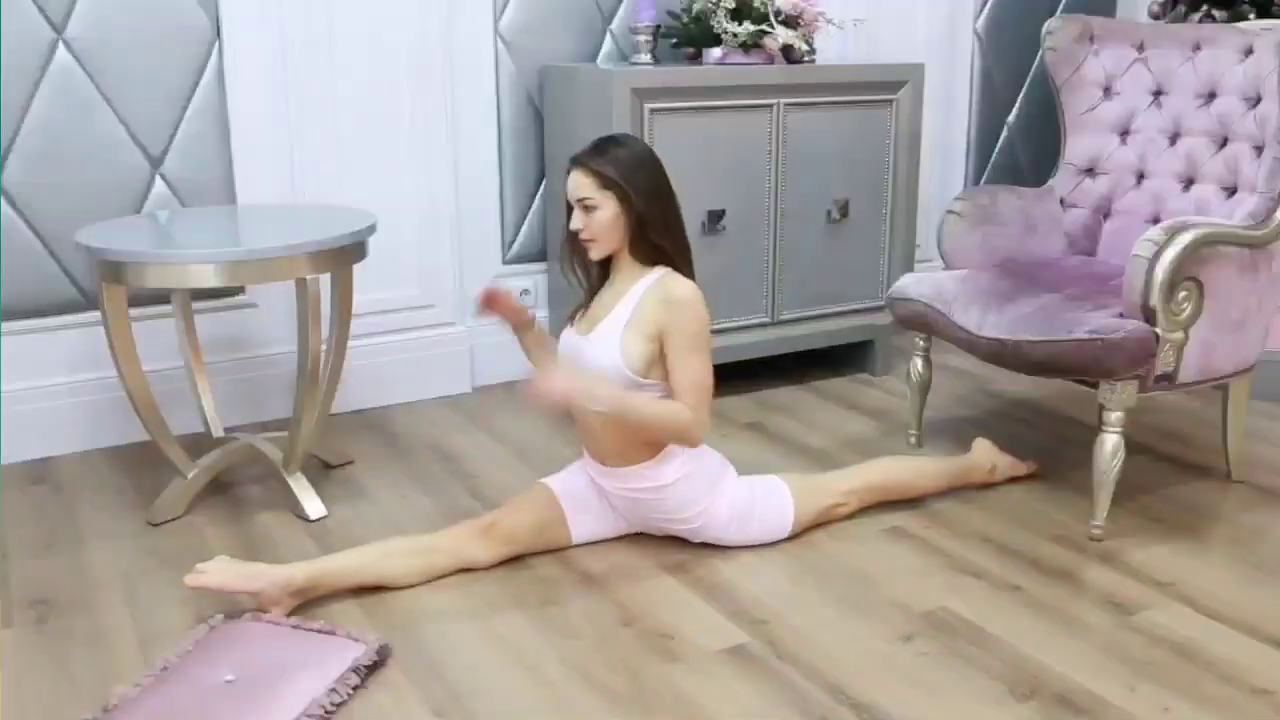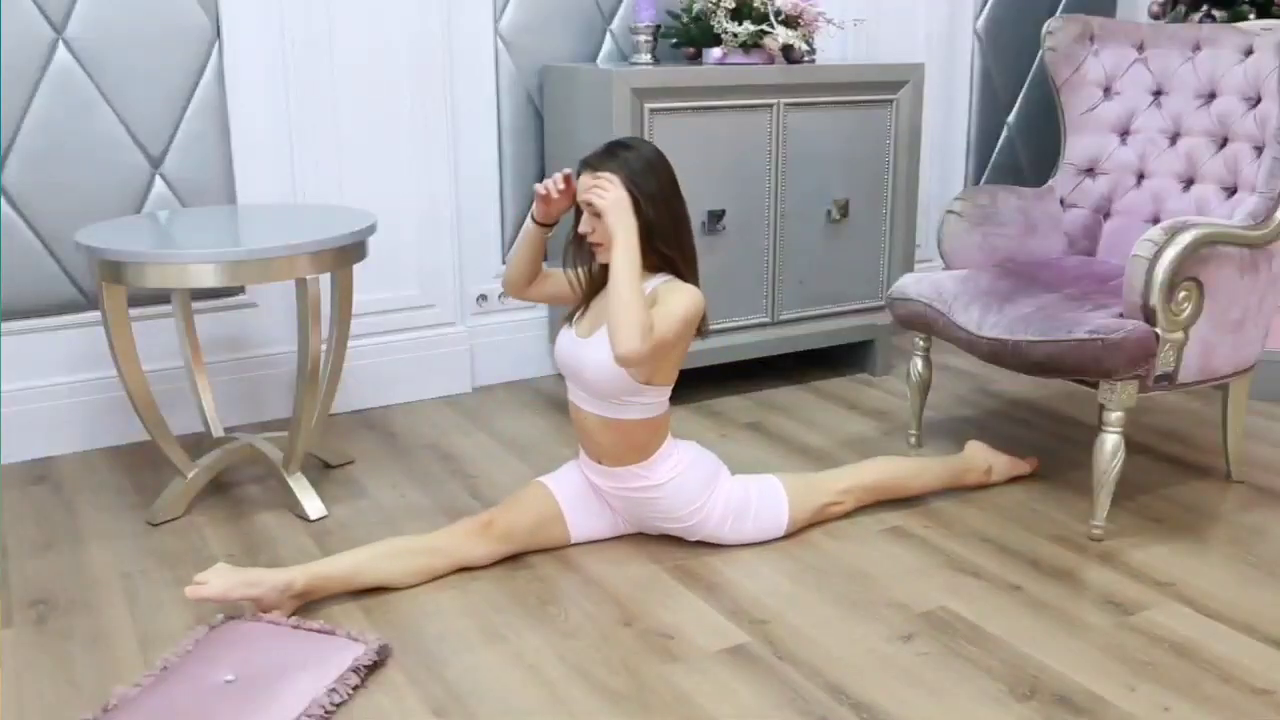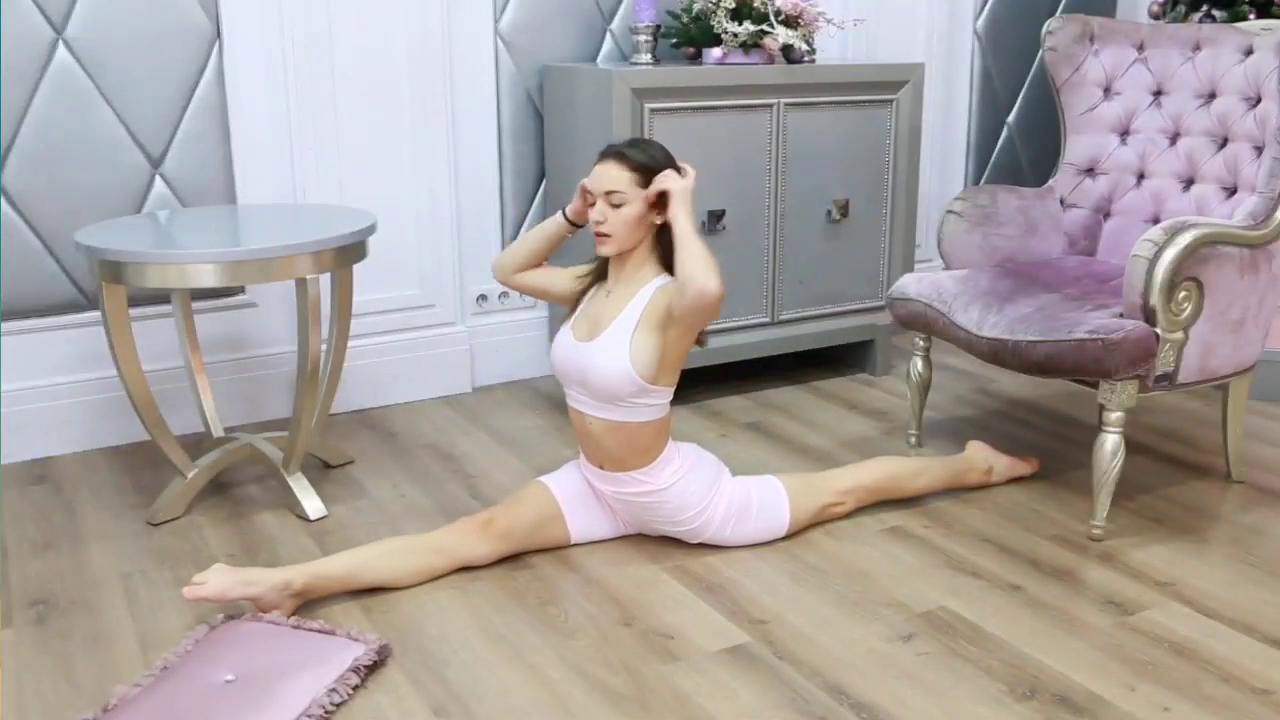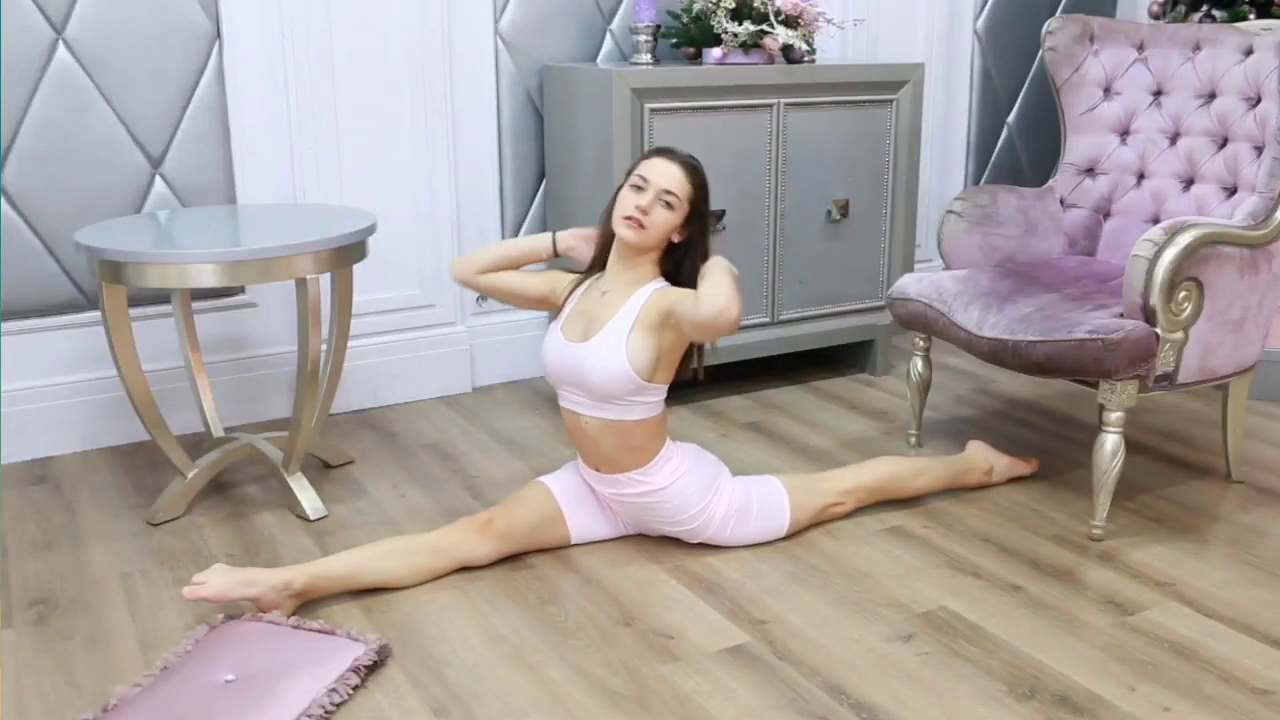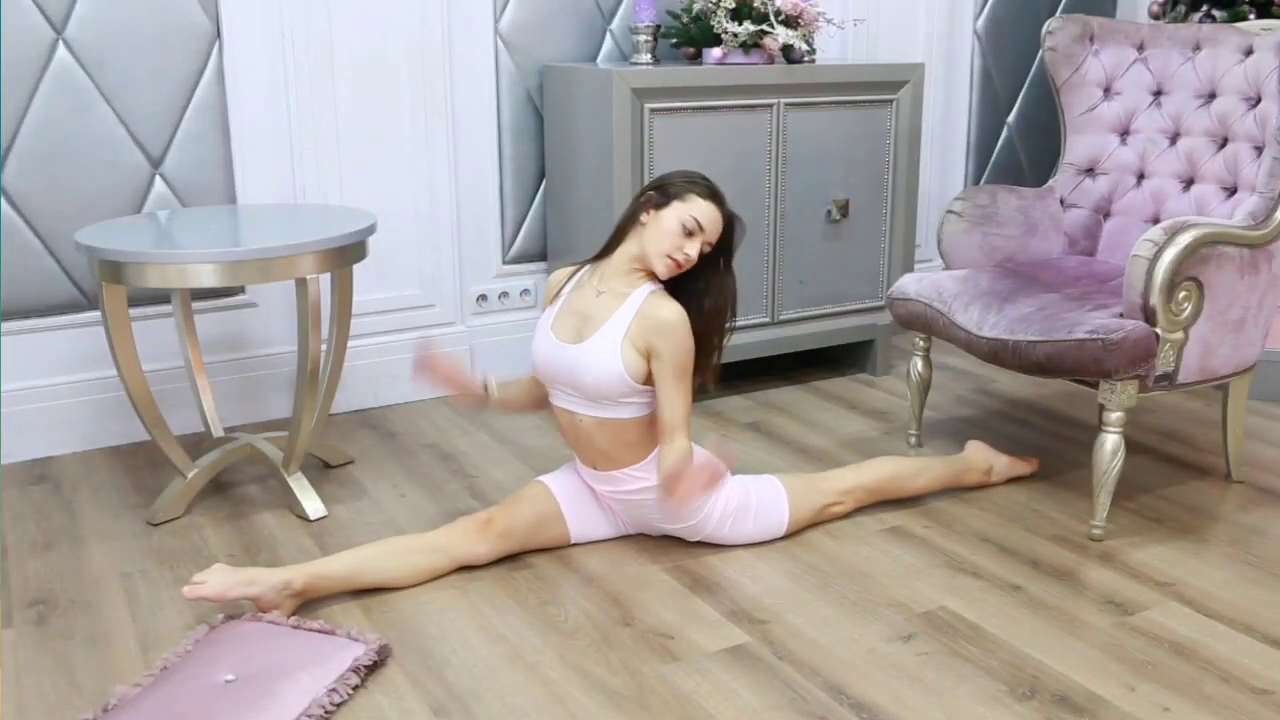
dt=0.4s
person 1, frame 1
left shoulder: (674, 295)
right shoulder: (605, 282)
left elbow: (691, 423)
right elbow: (560, 366)
left wrist: (589, 388)
right wrist: (522, 325)
left hip: (678, 490)
right hip: (604, 483)
right knee: (481, 538)
right ankle: (292, 583)
person 1, frame 2
left shoulder: (678, 299)
right shoulder: (596, 284)
left elbow: (632, 348)
right elbow: (516, 284)
left wrist: (626, 232)
right wrist: (541, 219)
left hip: (671, 487)
right hip: (599, 481)
right knee: (478, 536)
right ankle: (292, 584)
person 1, frame 3
left shoulder: (671, 301)
right shoulder: (592, 286)
left elbow: (709, 286)
right elbow: (507, 267)
left wrist: (684, 211)
right wrist: (570, 214)
left hip: (673, 492)
right hip: (599, 483)
right knee: (476, 535)
right ankle: (292, 583)
person 1, frame 4
left shoulder: (669, 302)
right shoulder: (580, 286)
left elbow: (719, 318)
right elbow: (468, 272)
left wrist: (715, 271)
right wrist: (561, 243)
left hip: (673, 490)
right hip: (598, 486)
right knee: (476, 536)
right ankle: (291, 583)
person 1, frame 5
left shoulder: (665, 317)
right shoulder: (564, 282)
left elbow: (675, 438)
right elbow: (551, 391)
left wrist: (684, 477)
right wrist: (480, 390)
left hip: (657, 488)
right hip: (595, 484)
right knee: (474, 534)
right ankle: (290, 582)
